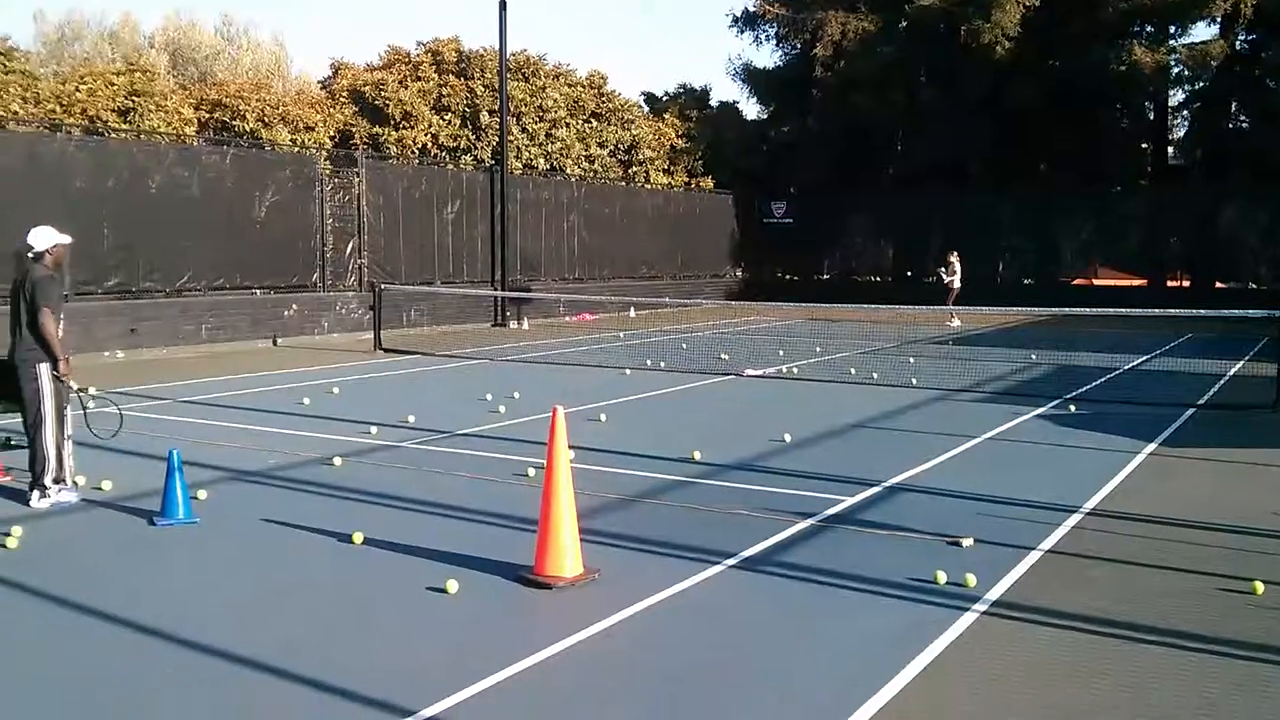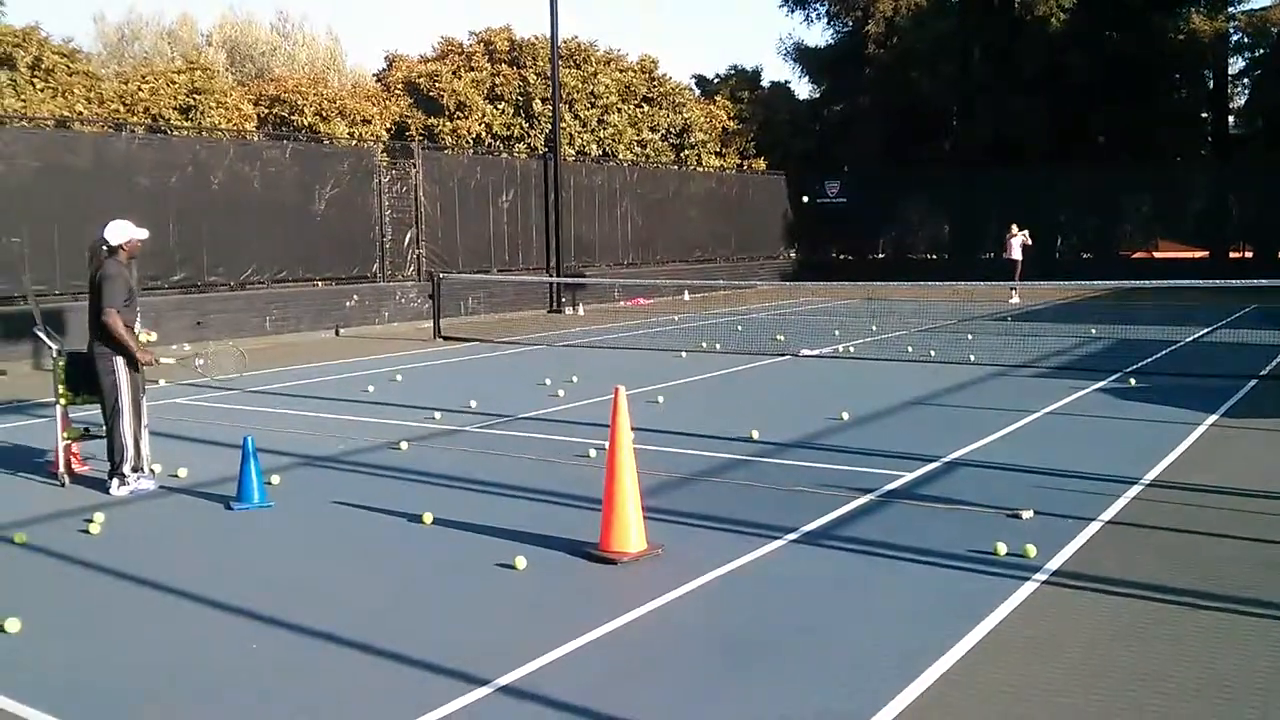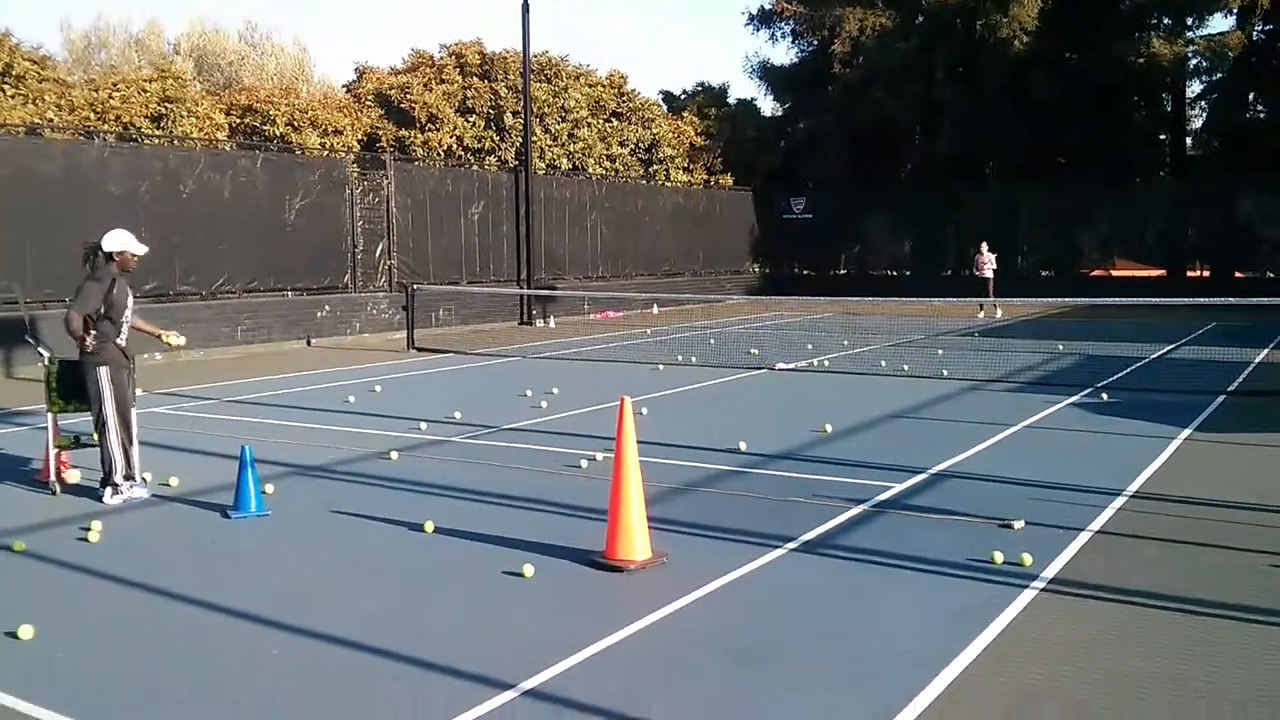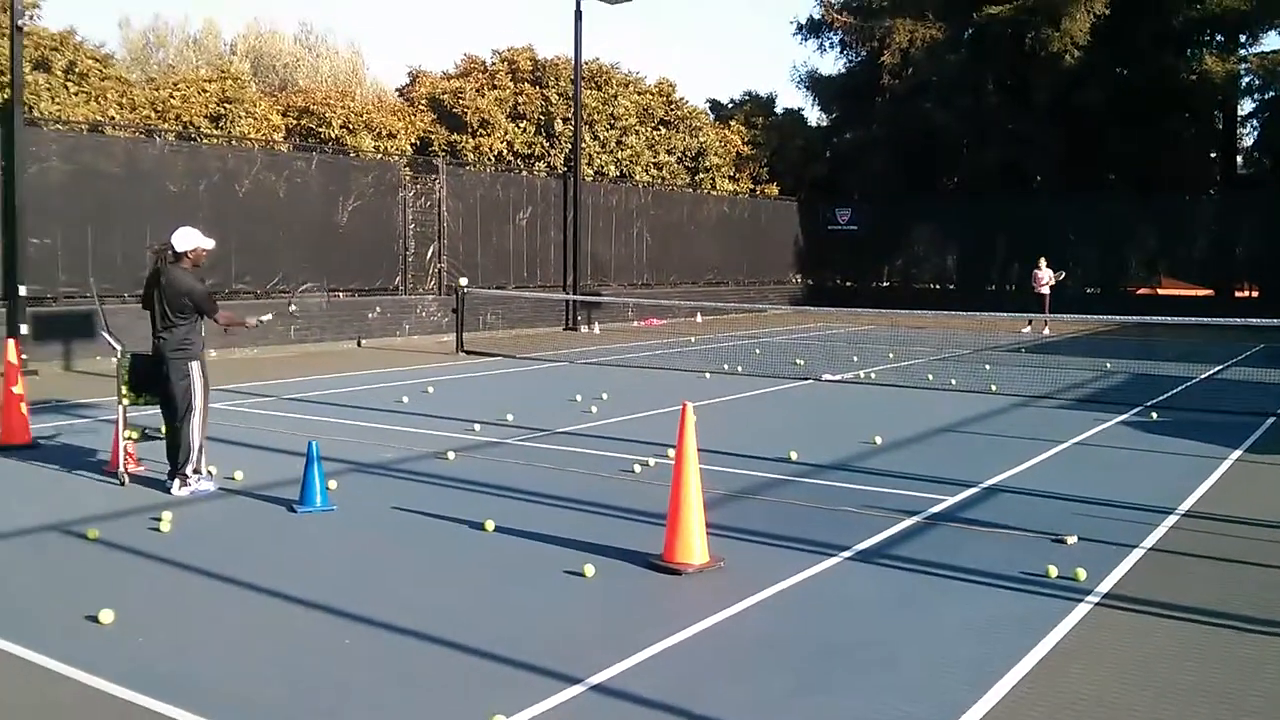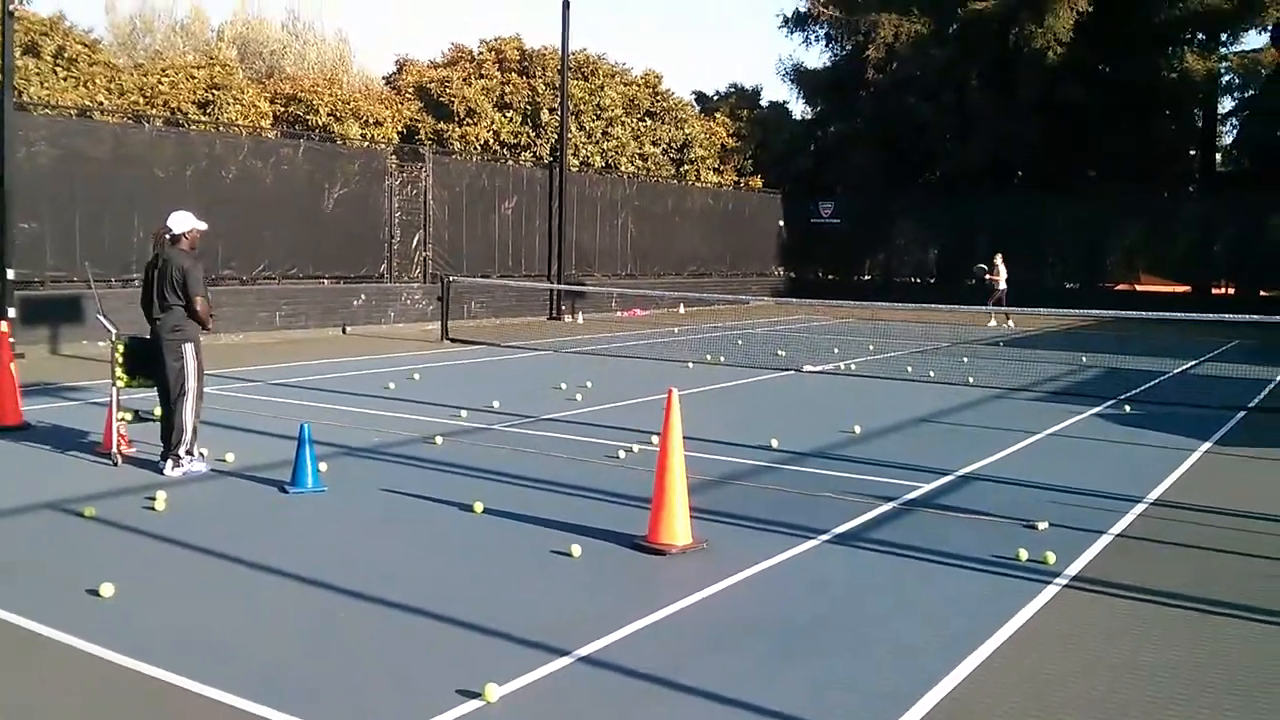
dt=0.7s
person 1, frame 1
left shoulder: (25, 277)
right shoulder: (46, 277)
left elbow: (20, 320)
right elbow: (45, 319)
right wrist: (61, 358)
left hip: (26, 358)
right hip: (40, 361)
left knee: (55, 423)
right knee: (47, 425)
left ankle: (56, 481)
right ankle: (44, 490)
person 1, frame 2
left shoulder: (107, 269)
right shoulder: (115, 273)
right elbow: (109, 317)
left wrist: (134, 339)
right wrist: (137, 350)
left hip: (116, 352)
right hip: (116, 354)
left knee: (132, 413)
right knee: (124, 416)
left ankle: (133, 470)
right ankle: (122, 478)
person 1, frame 3
left shoulder: (119, 280)
right shoulder: (96, 282)
right elbow: (72, 315)
left wrist: (157, 332)
right wrist: (81, 336)
left hip: (120, 360)
right hip: (103, 363)
left knee: (125, 422)
right knee: (113, 424)
left ankle: (125, 478)
right ankle: (115, 487)
person 1, frame 4
left shoulder: (158, 274)
right shoulder: (189, 284)
left elbow: (147, 304)
right elbow: (218, 316)
right wrist: (244, 322)
left hip: (166, 354)
right hip: (186, 358)
left knee: (176, 416)
right knee: (193, 416)
left ankle: (178, 471)
right ankle: (185, 479)
person 1, frame 5
left shoulder: (156, 261)
right shoulder: (189, 263)
left elbow: (146, 302)
right elbow: (198, 307)
right wrist: (207, 322)
left hip: (162, 337)
right hip: (182, 339)
left knee: (170, 398)
right knee: (186, 398)
left ankle: (171, 452)
right ankle: (178, 460)
